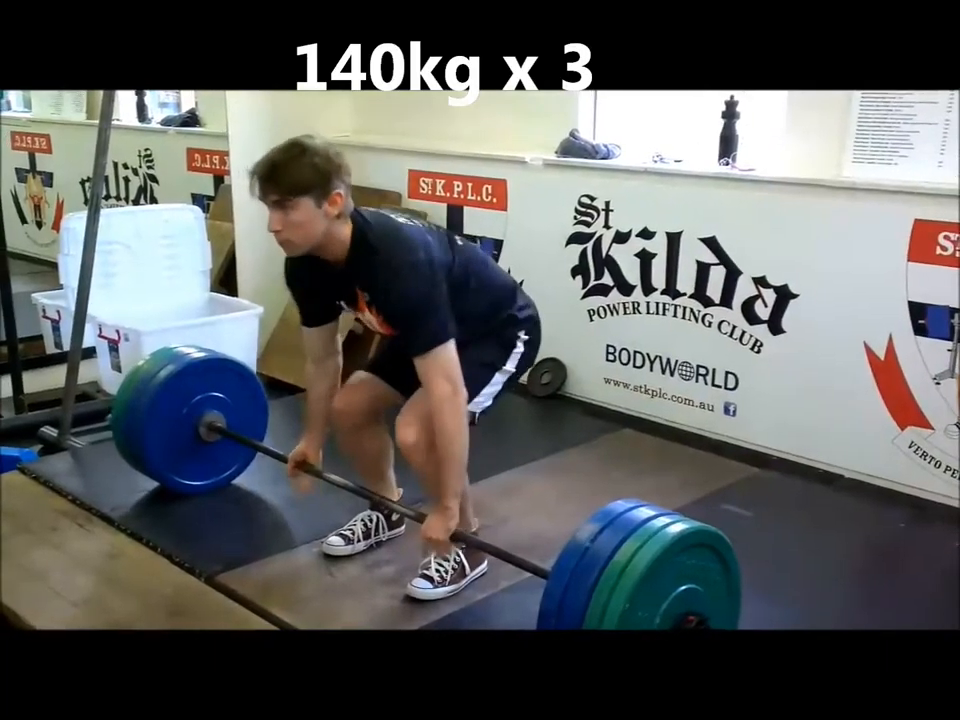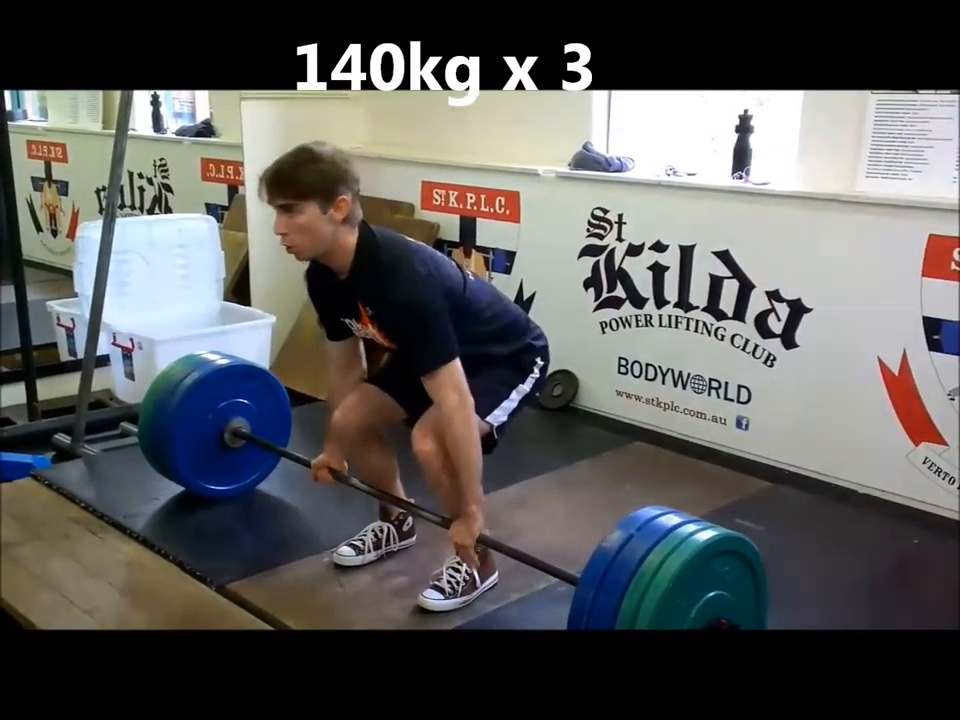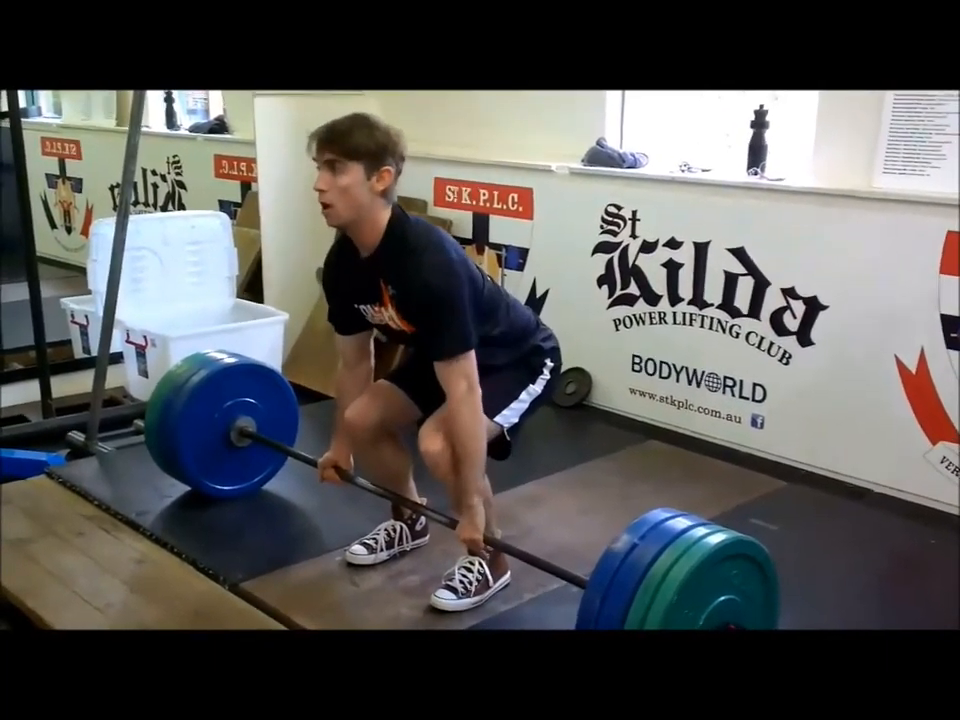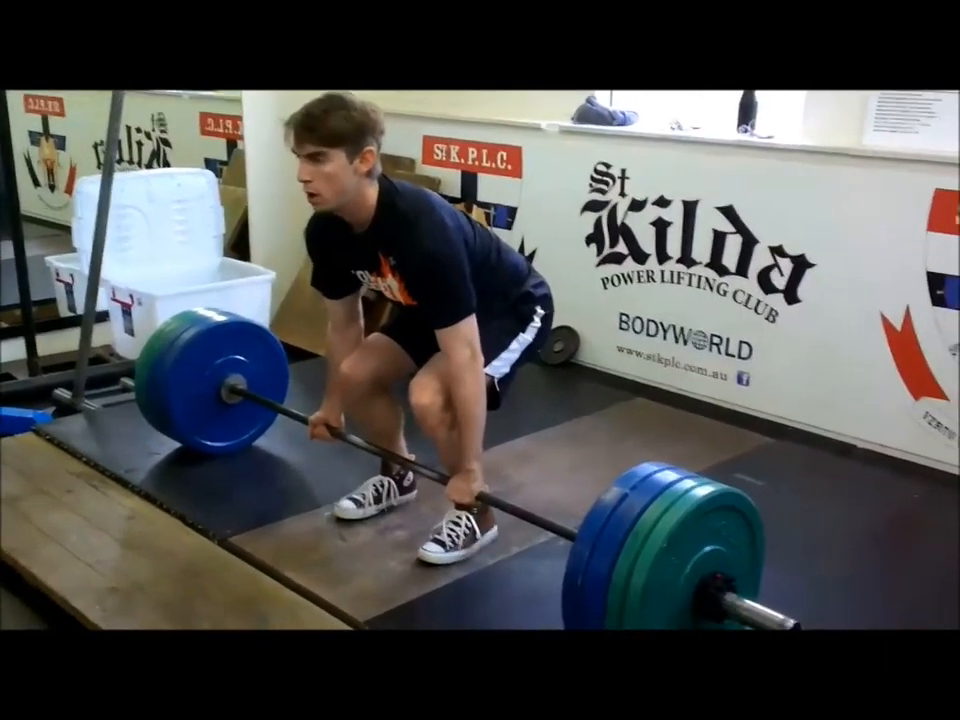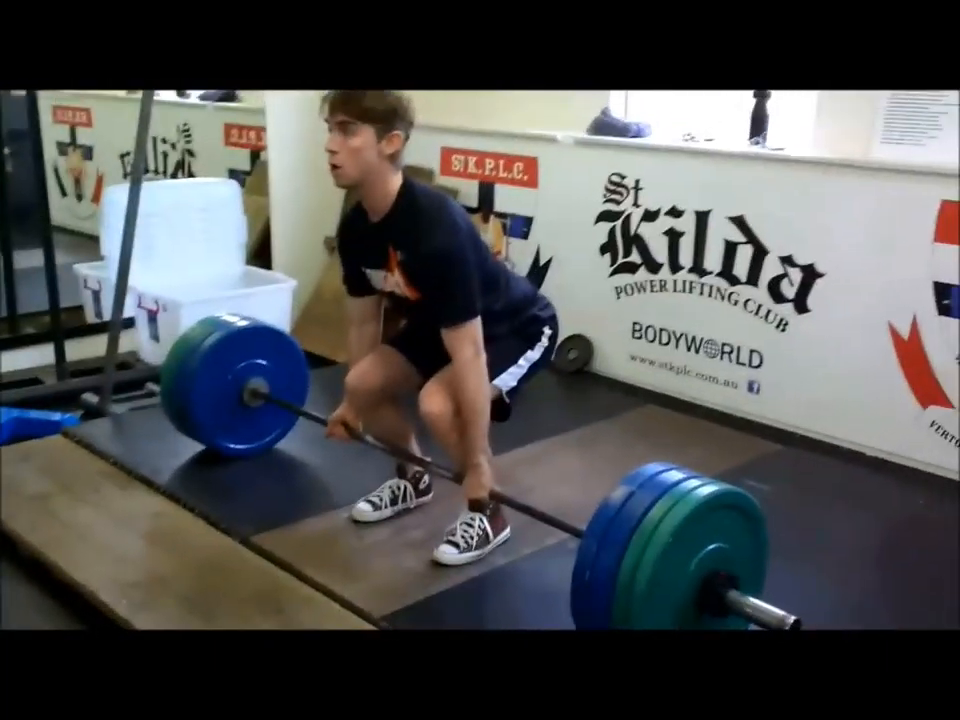
dt=1s
person 1, frame 1
left shoulder: (399, 262)
right shoulder: (306, 263)
left elbow: (446, 391)
right elbow: (321, 357)
left wrist: (446, 509)
right wrist: (312, 439)
left hip: (499, 327)
right hip: (433, 325)
left knee: (416, 430)
right knee: (349, 406)
left ankle: (467, 545)
right ankle: (386, 510)
person 1, frame 2
left shoulder: (403, 280)
right shoulder: (323, 275)
left elbow: (455, 402)
right elbow: (346, 364)
left wrist: (470, 512)
right wrist: (332, 447)
left hip: (510, 354)
right hip: (436, 352)
left knee: (431, 442)
right knee: (351, 421)
left ankle: (476, 560)
right ankle: (396, 522)
person 1, frame 3
left shoulder: (430, 263)
right shoulder: (342, 262)
left elbow: (464, 391)
right elbow: (354, 360)
left wrist: (471, 508)
right wrist: (339, 443)
left hip: (520, 357)
right hip: (438, 353)
left knee: (438, 443)
right knee: (363, 421)
left ankle: (489, 561)
right ankle: (408, 521)
person 1, frame 4
left shoulder: (425, 231)
right shoulder: (326, 230)
left elbow: (463, 356)
right elbow: (344, 322)
left wrist: (469, 470)
right wrist: (331, 403)
left hip: (513, 307)
right hip: (432, 306)
left knee: (428, 397)
right knee: (356, 375)
left ankle: (475, 511)
right ankle: (396, 475)
person 1, frame 5
left shoulder: (436, 229)
right shoulder: (356, 227)
left elbow: (468, 352)
right elbow: (364, 319)
left wrist: (477, 466)
right wrist: (349, 402)
left hip: (519, 325)
left knee: (437, 404)
right knee: (366, 384)
left ankle: (487, 513)
right ankle: (412, 478)
